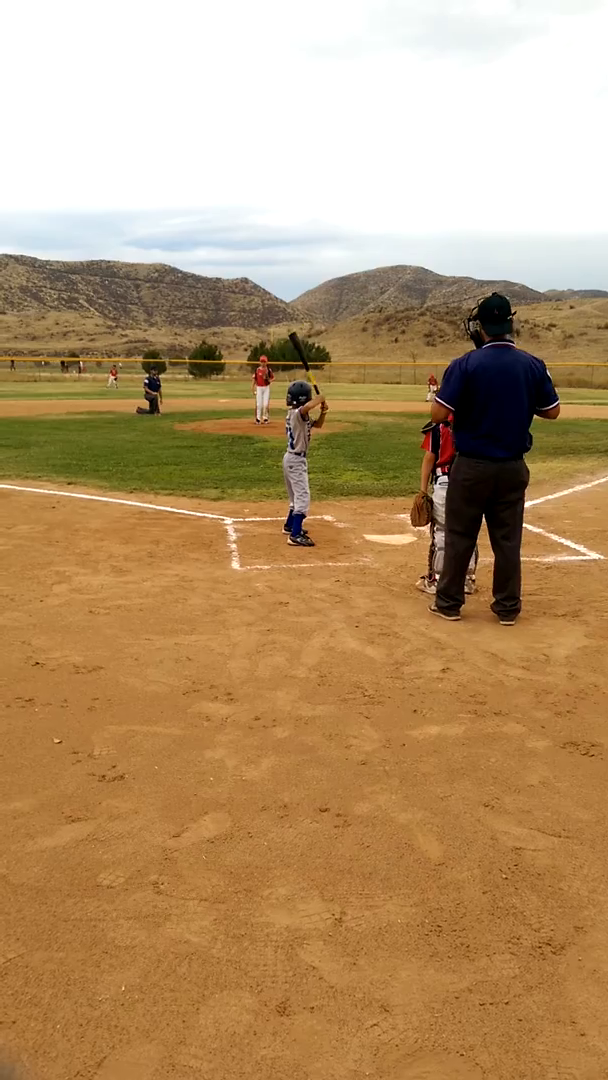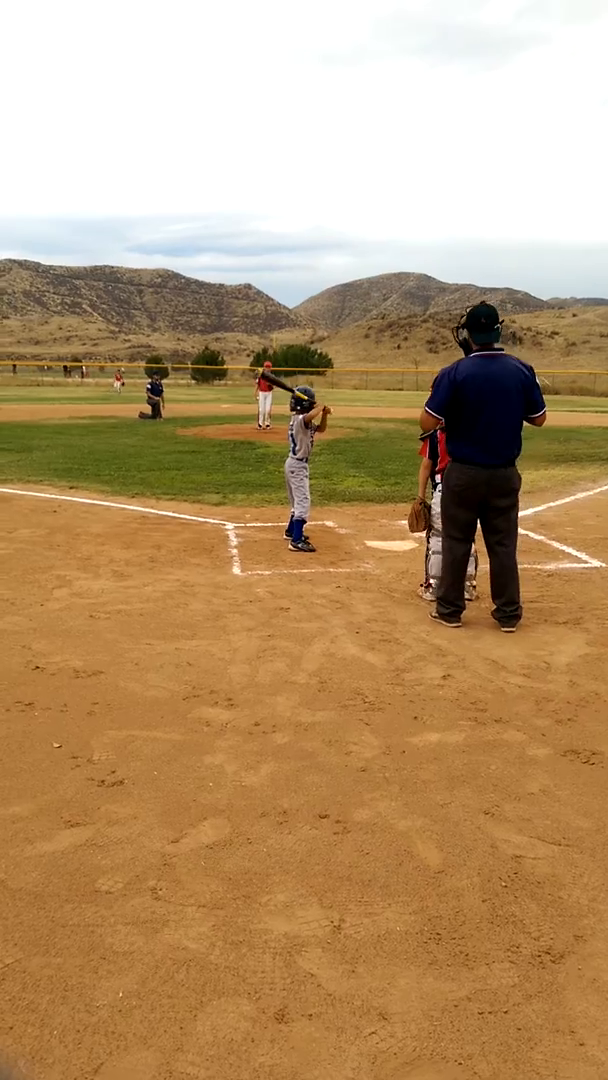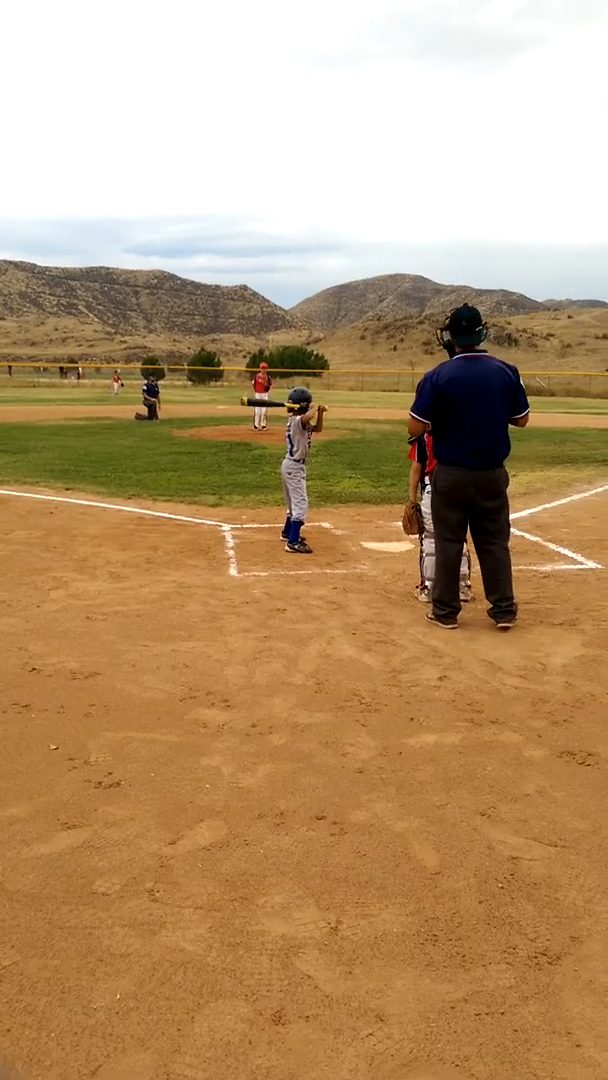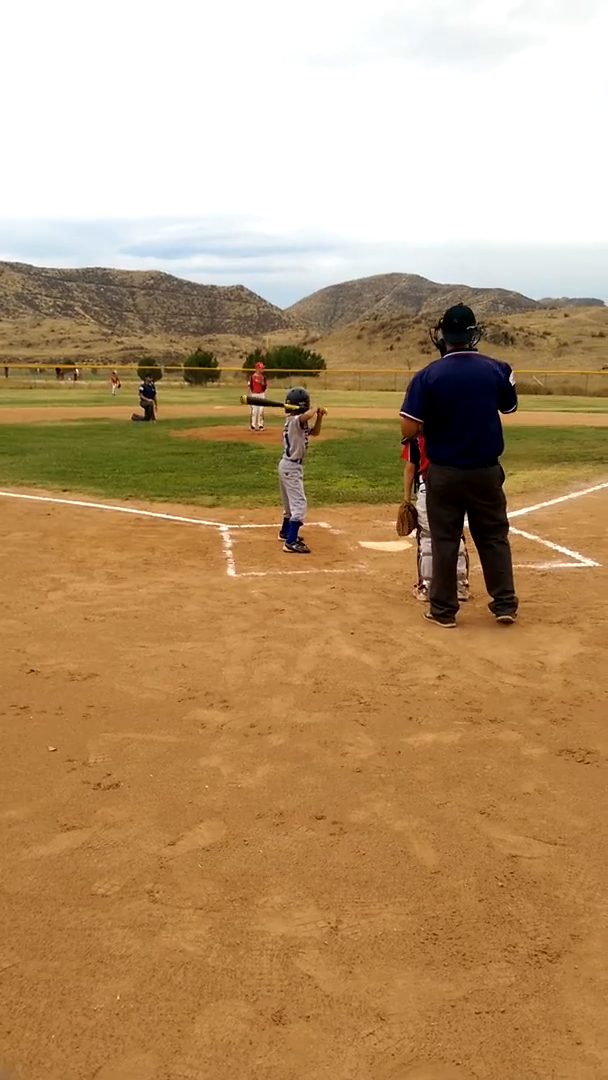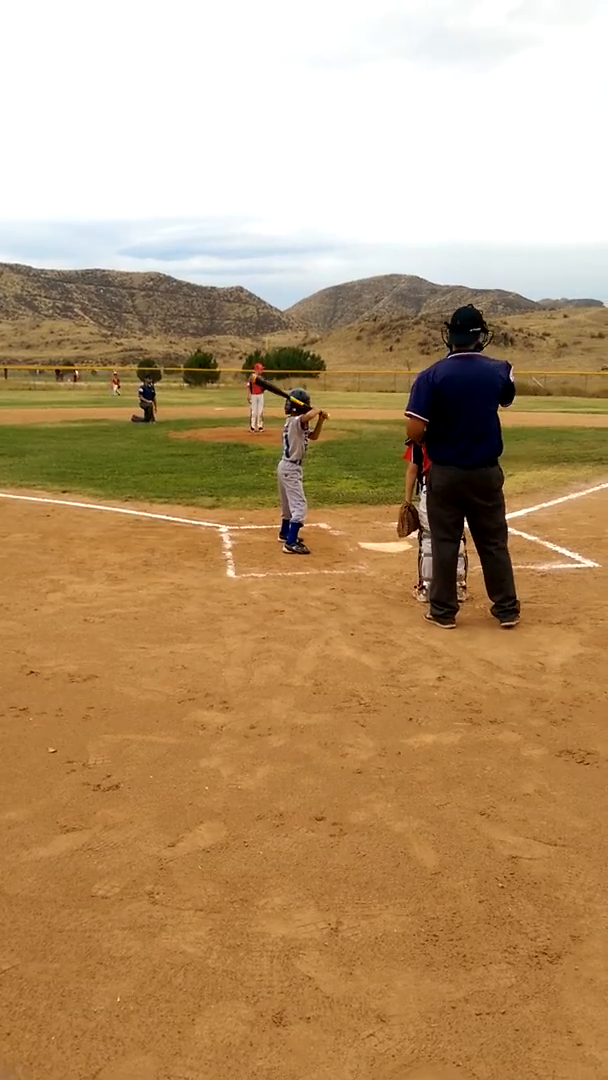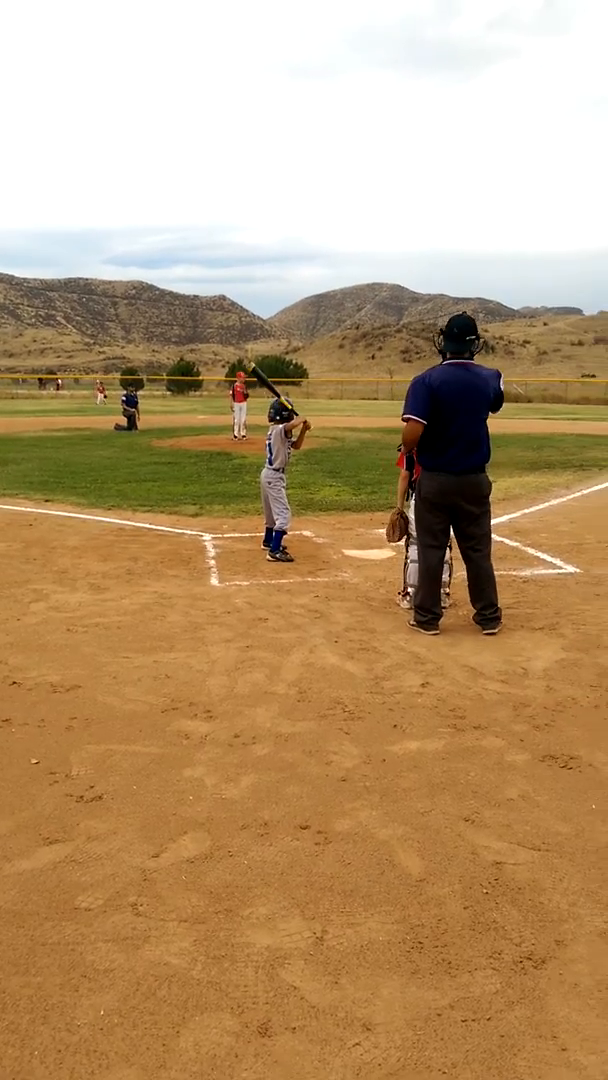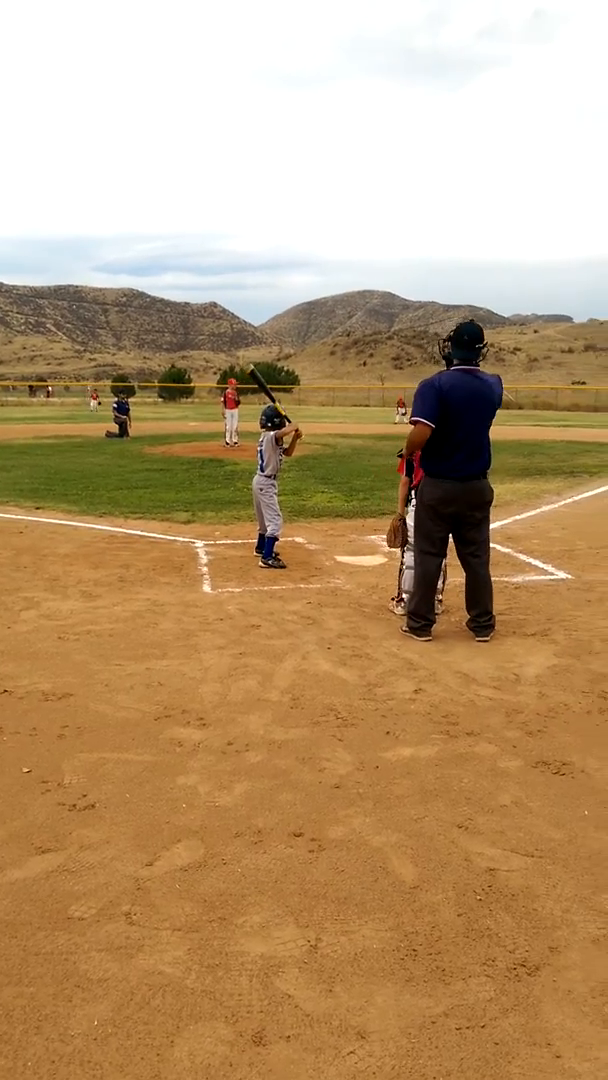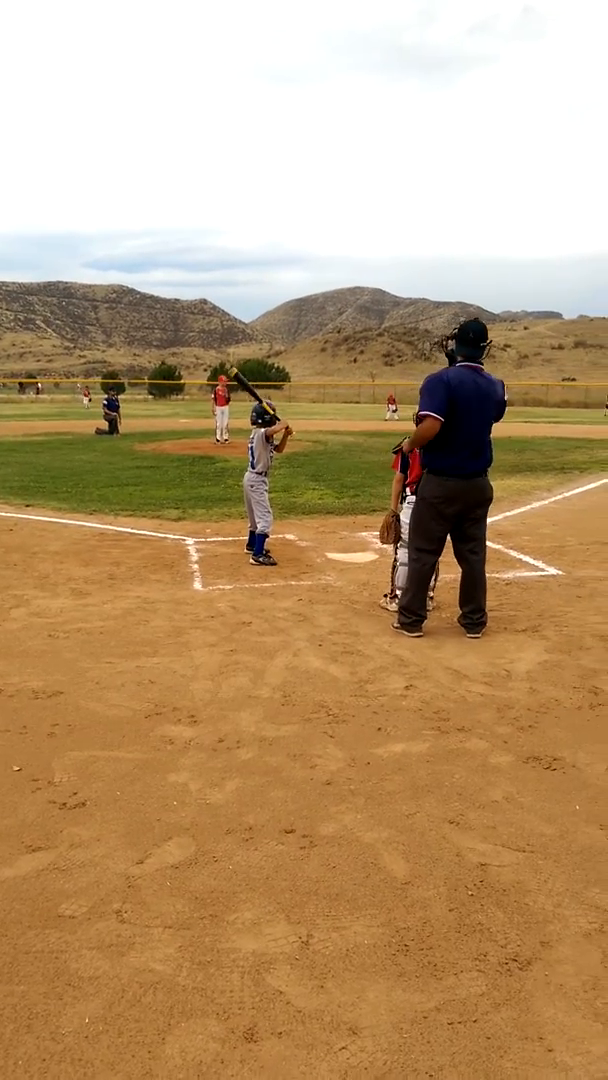
dt=0.2s
person 1, frame 1
left shoulder: (466, 364)
right shoulder: (533, 365)
left elbow: (438, 414)
right elbow: (552, 411)
left wrist: (462, 403)
left hip: (472, 466)
right hip: (512, 467)
left knee: (460, 536)
right knee: (508, 539)
left ankle: (448, 602)
right ankle: (507, 607)
person 1, frame 2
left shoulder: (455, 373)
right shoulder: (522, 371)
left elbow: (427, 423)
right elbow: (539, 419)
left hip: (463, 473)
right hip: (504, 473)
left knee: (456, 542)
right knee: (503, 545)
left ankle: (449, 609)
right ankle: (508, 613)
person 1, frame 3
left shoulder: (438, 376)
right shoulder: (506, 372)
left elbow: (415, 428)
right elbow: (521, 420)
left hip: (451, 475)
right hip: (492, 474)
left knee: (449, 543)
right knee: (495, 544)
left ankle: (445, 611)
right ankle: (504, 610)
person 1, frame 4
left shoulder: (428, 376)
right shoulder: (497, 369)
left elbow: (408, 429)
right elbow: (510, 408)
left hip: (445, 474)
right hip: (486, 472)
left knee: (445, 542)
right knee: (494, 538)
left ankle: (443, 610)
right ankle: (505, 603)
person 1, frame 5
left shoulder: (432, 376)
right shoulder: (498, 371)
left elbow: (415, 430)
left wrist: (429, 438)
left hip: (446, 474)
right hip: (486, 472)
left knee: (445, 543)
right knee: (494, 541)
left ankle: (443, 610)
right ankle: (507, 609)
person 1, frame 6
left shoulder: (428, 380)
right shoulder: (489, 379)
left elbow: (412, 432)
left wrist: (408, 449)
left hip: (435, 480)
right hip: (474, 480)
left knee: (431, 549)
right knee: (478, 550)
left ankle: (427, 617)
right ankle: (489, 616)
person 1, frame 7
left shoulder: (435, 385)
right shoulder: (492, 386)
left elbow: (420, 434)
left wrist: (409, 451)
left hip: (438, 486)
right hip: (476, 486)
left knee: (428, 556)
right knee: (477, 557)
left ankle: (420, 623)
right ankle: (482, 623)
person 1, frame 8
left shoulder: (441, 380)
right shoulder: (495, 386)
left elbow: (430, 428)
left wrist: (409, 444)
left hip: (440, 483)
right hip: (477, 483)
left knee: (424, 553)
right knee: (473, 553)
left ankle: (411, 619)
right ankle: (474, 620)
